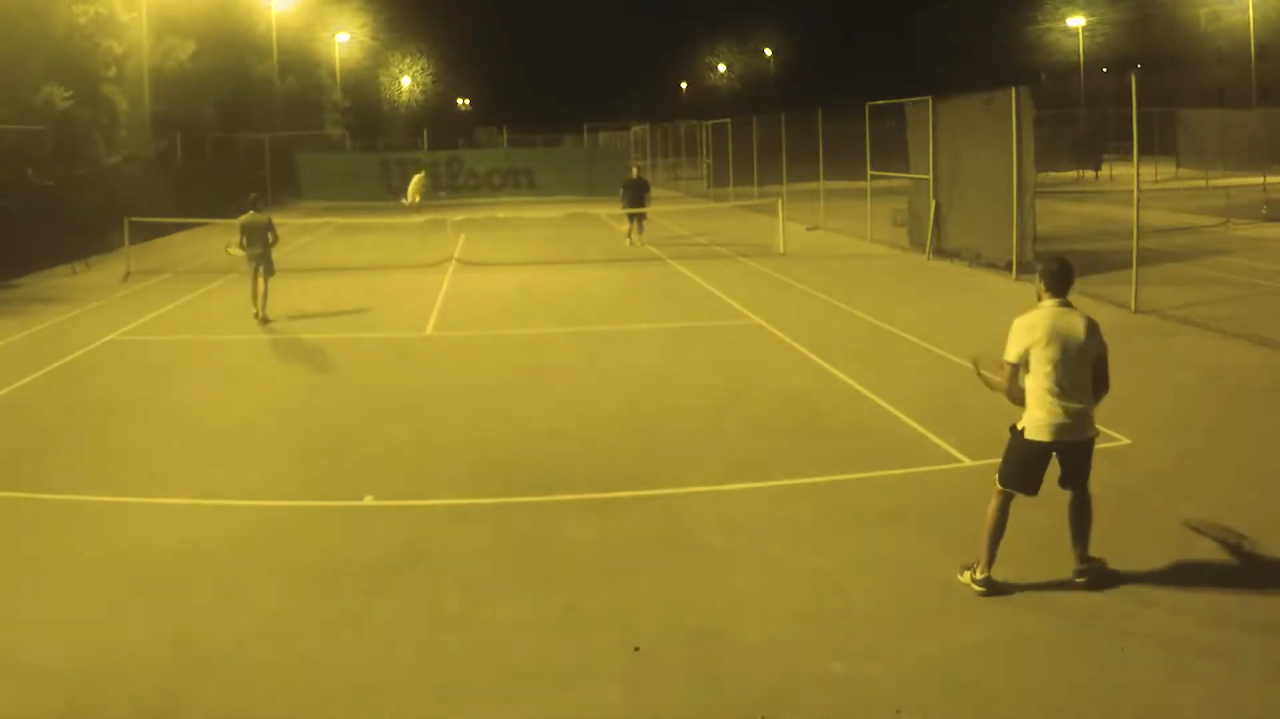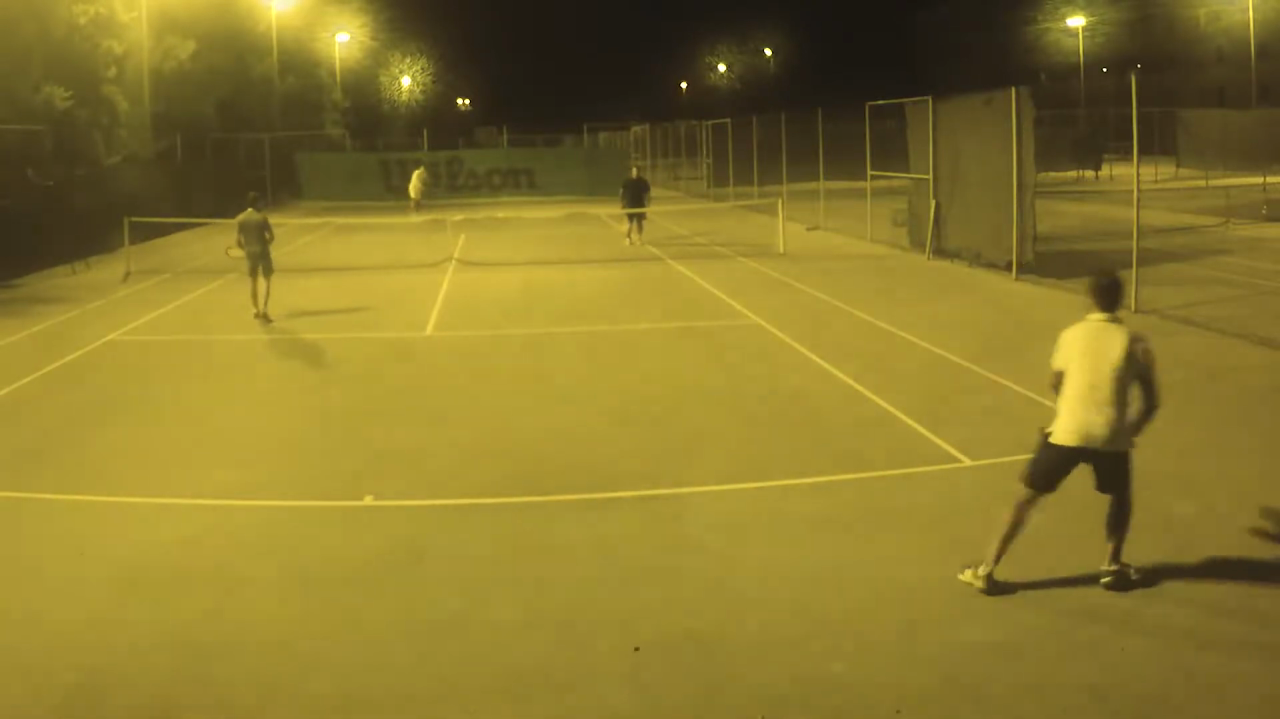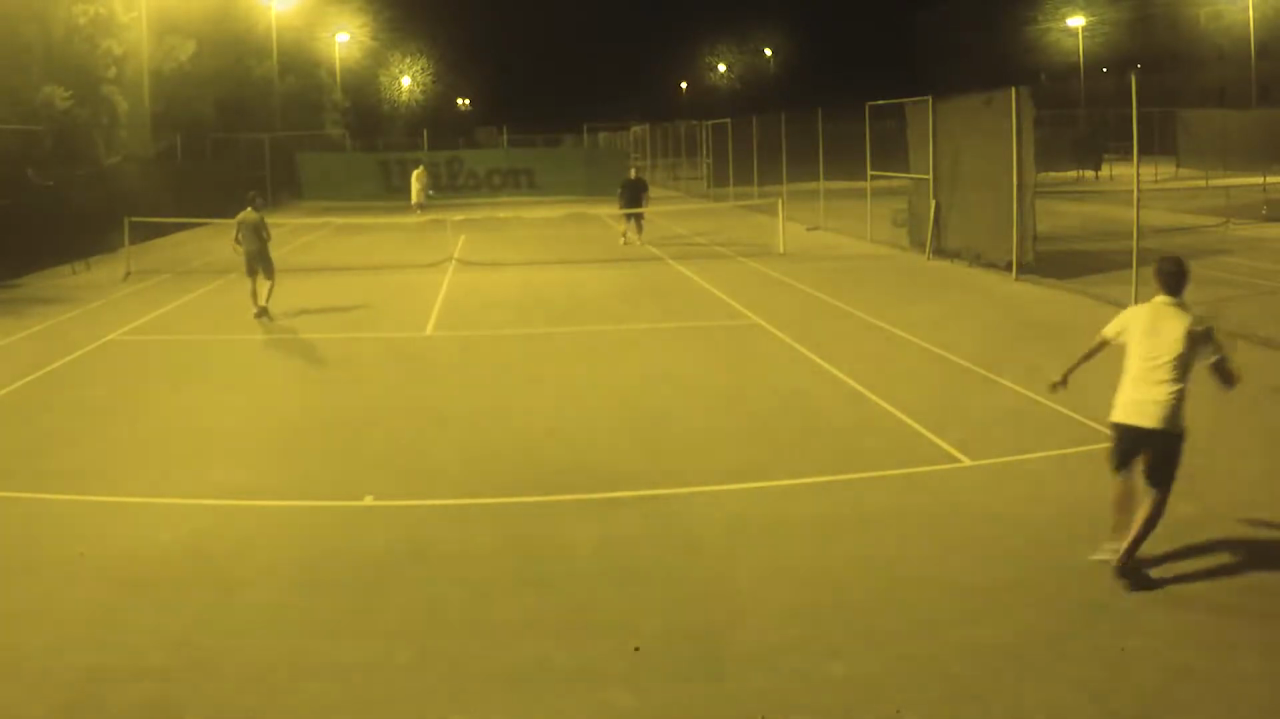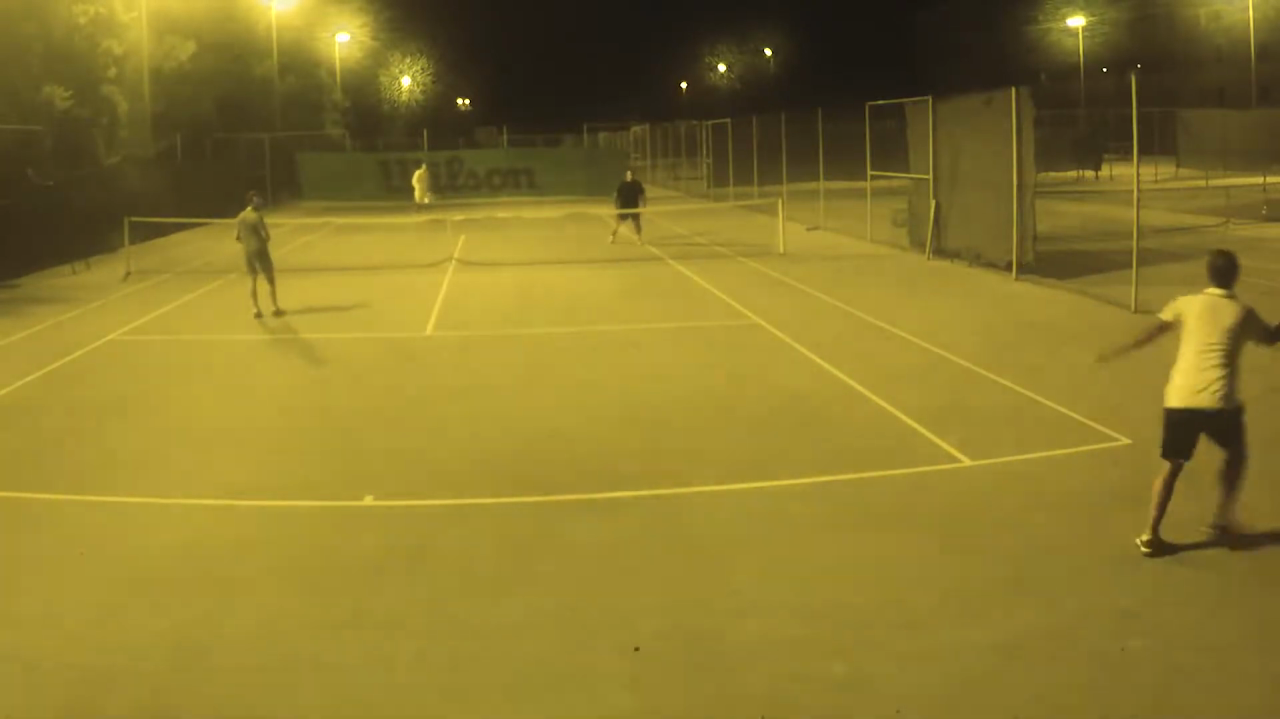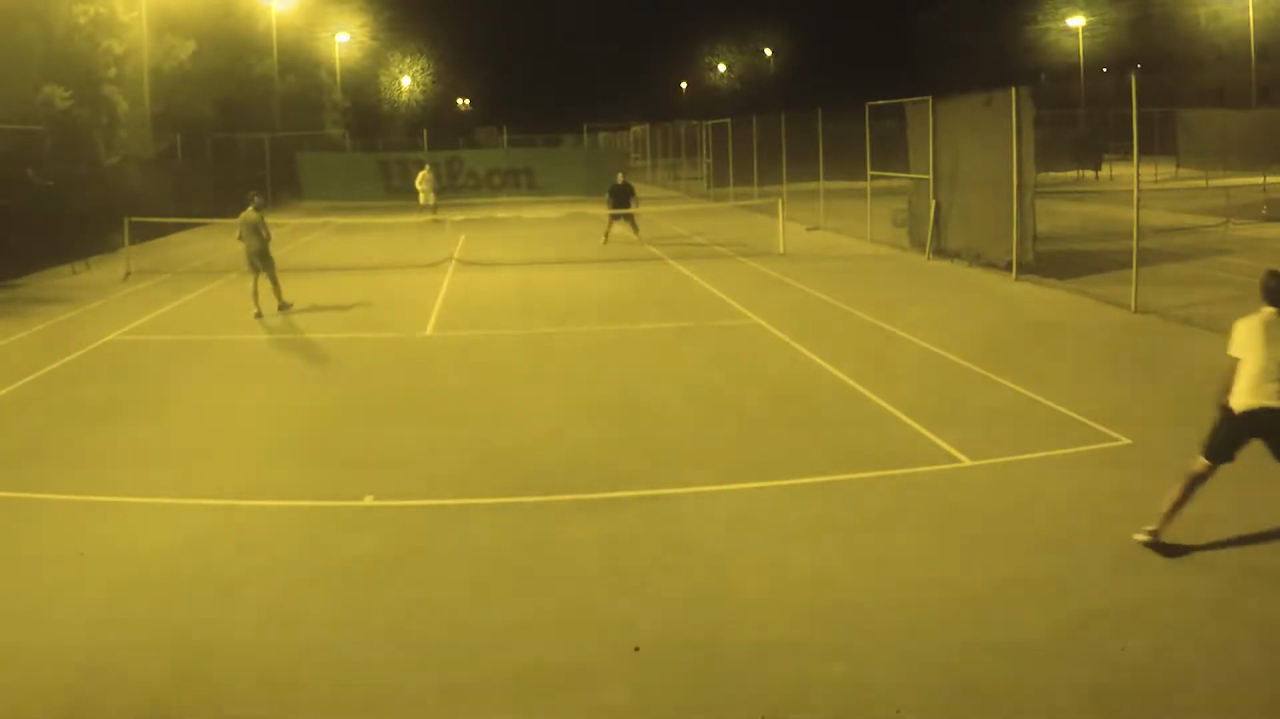
dt=0.2s
person 1, frame 1
left shoulder: (1026, 324)
right shoulder: (1089, 326)
left elbow: (1009, 387)
right elbow: (1102, 385)
left wrist: (1006, 391)
left hip: (1038, 426)
right hip: (1080, 428)
left knee: (1002, 495)
right knee: (1079, 492)
left ankle: (982, 572)
right ankle: (1082, 563)
person 1, frame 2
left shoulder: (1071, 335)
right shoulder: (1134, 342)
right elbow: (1151, 402)
right wrist: (1132, 430)
left hip: (1066, 434)
right hip: (1109, 439)
left knee: (1027, 498)
right knee: (1121, 497)
left ankle: (988, 570)
right ankle: (1113, 567)
person 1, frame 3
left shoulder: (1132, 315)
right shoulder: (1195, 328)
left elbow: (1094, 348)
right elbow: (1227, 381)
left wrist: (1065, 374)
left hip: (1124, 416)
right hip: (1164, 422)
left knee: (1123, 475)
right knee: (1158, 493)
left ankle: (1116, 541)
right ankle: (1125, 552)
person 1, frame 4
left shoulder: (1186, 304)
right shoulder: (1244, 313)
left elbow: (1154, 331)
left wrist: (1118, 351)
left hip: (1179, 400)
right hip: (1218, 403)
left knee: (1171, 466)
right knee: (1235, 454)
left ankle: (1149, 536)
right ankle: (1222, 519)
person 1, frame 5
left shoulder: (1245, 326)
left elbow: (1233, 373)
left wrist: (1222, 401)
left hip: (1243, 407)
left knee: (1200, 471)
left ankle: (1158, 529)
